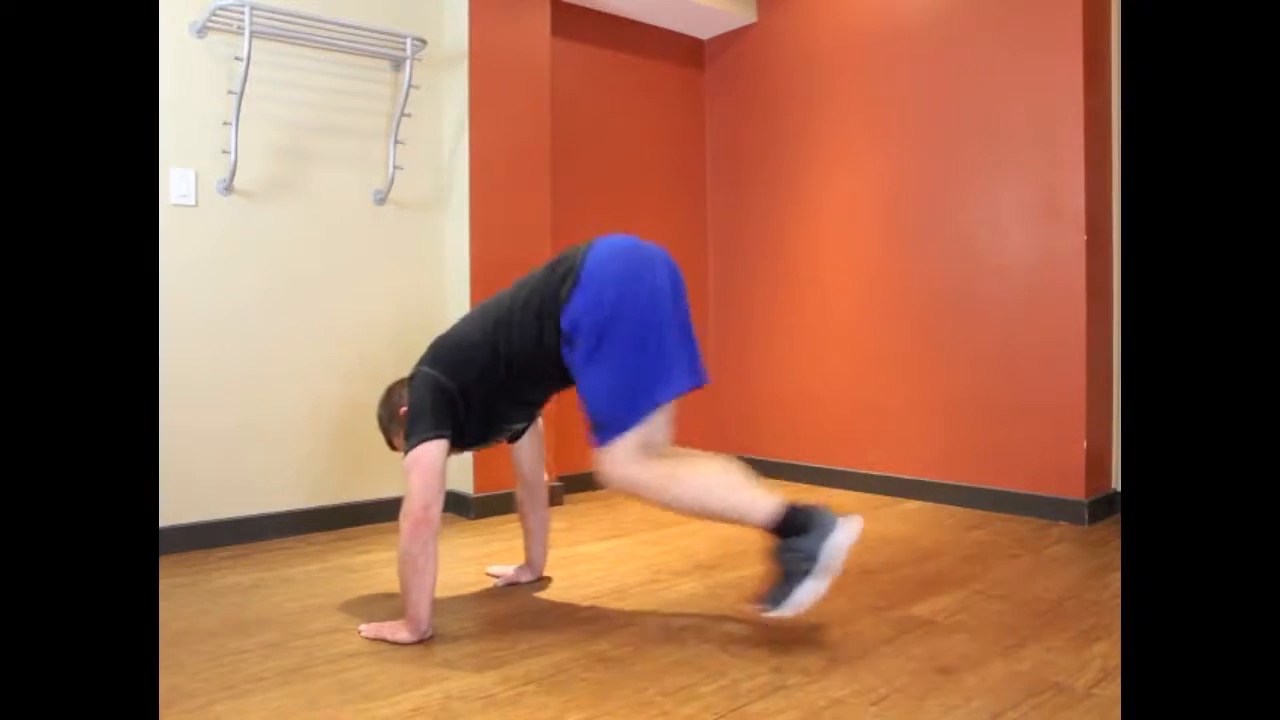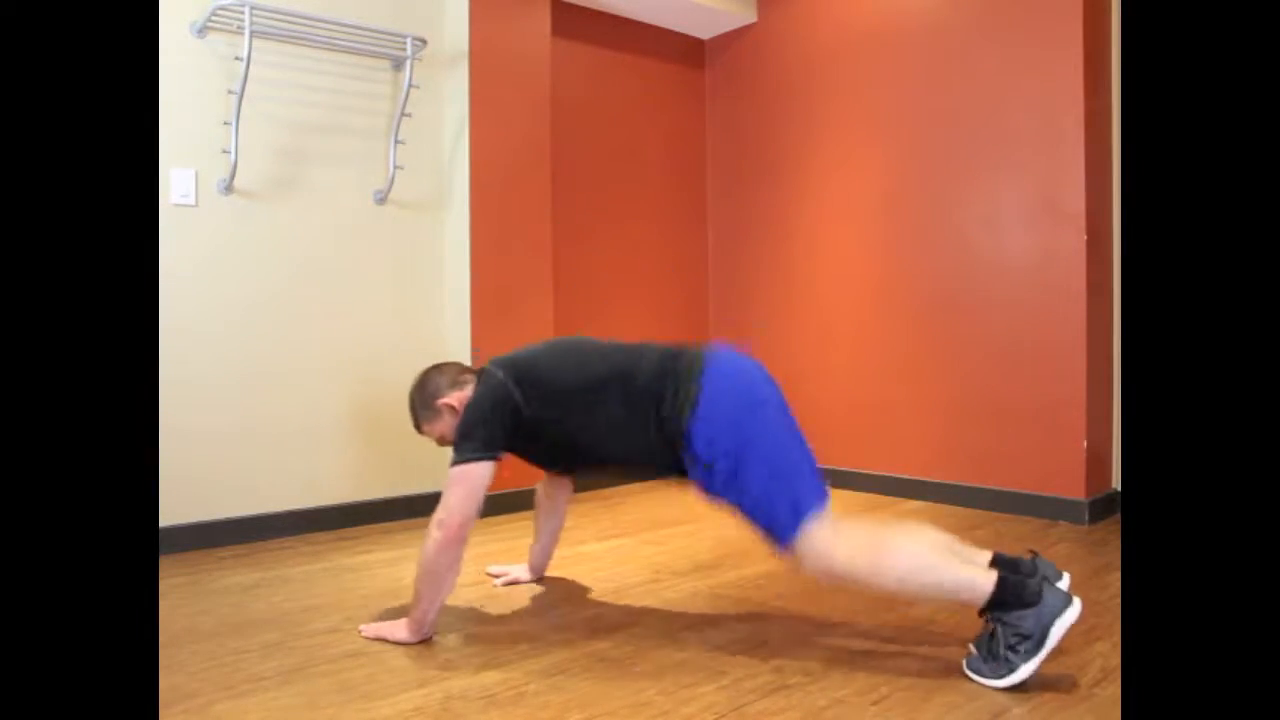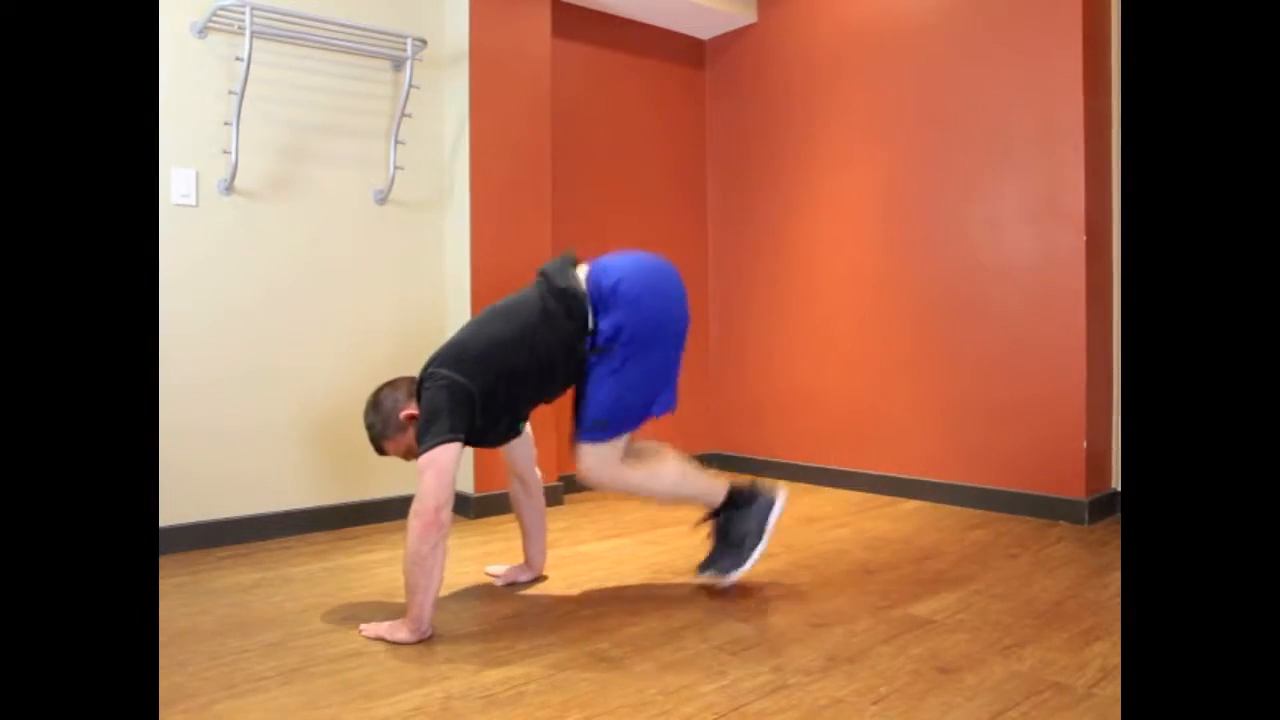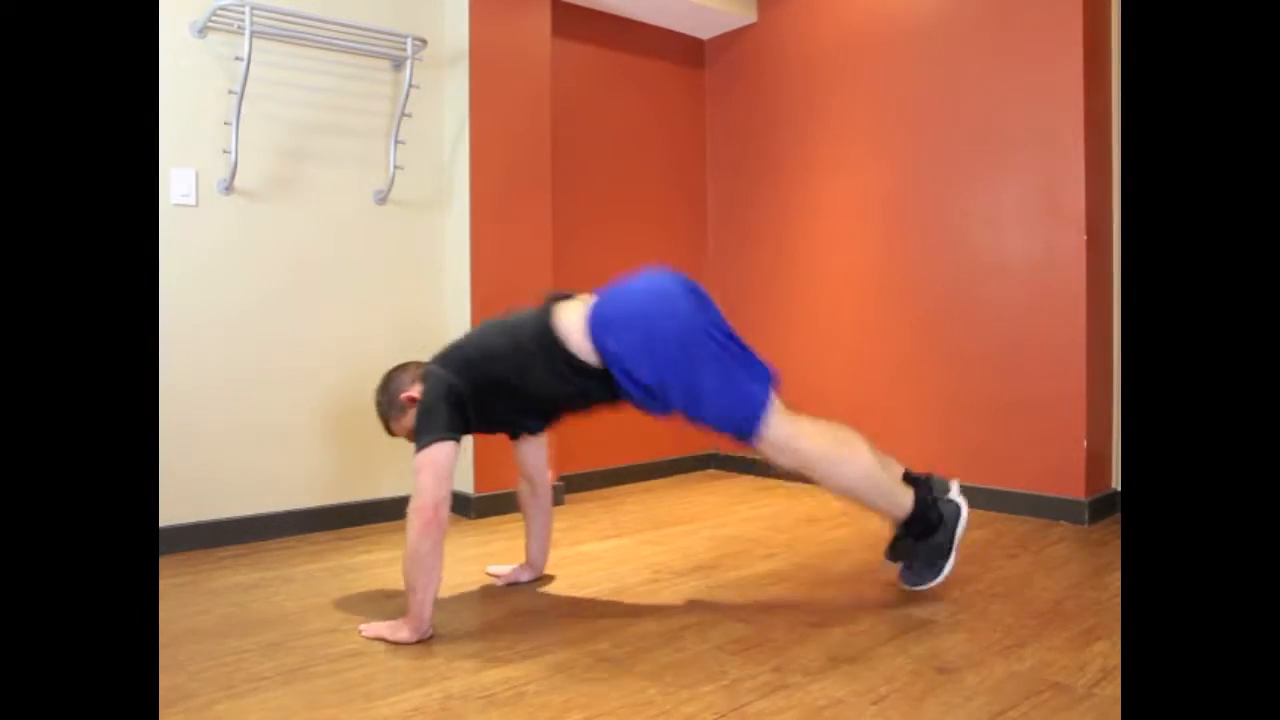
dt=1s
person 1, frame 1
left shoulder: (436, 390)
right shoulder: (498, 386)
left elbow: (421, 508)
right elbow: (530, 471)
left wrist: (416, 623)
right wrist: (533, 564)
left hip: (613, 286)
right hip: (641, 276)
left knee: (625, 466)
right knee: (646, 454)
left ankle: (802, 527)
right ankle: (796, 525)
person 1, frame 2
left shoulder: (488, 405)
right shoulder: (522, 396)
left elbow: (451, 524)
right elbow: (558, 475)
left wrist: (417, 623)
right wrist: (537, 567)
left hip: (716, 409)
right hip: (716, 388)
left knee: (823, 548)
right knee: (829, 537)
left ankle: (1021, 596)
right ankle: (1009, 570)
person 1, frame 3
left shoulder: (443, 394)
right shoulder: (476, 385)
left elbow: (431, 513)
right elbow: (523, 472)
left wrist: (414, 622)
right wrist: (532, 562)
left hip: (631, 296)
right hip: (631, 298)
left knee: (597, 464)
right knee: (609, 451)
left ankle: (739, 501)
right ankle: (736, 501)
person 1, frame 4
left shoulder: (443, 391)
right shoulder: (481, 385)
left elbow: (429, 509)
right elbow: (536, 468)
left wrist: (415, 621)
right wrist: (533, 562)
left hip: (646, 325)
right hip: (654, 308)
left knee: (782, 442)
right knee: (779, 432)
left ankle: (928, 514)
right ankle: (919, 501)
